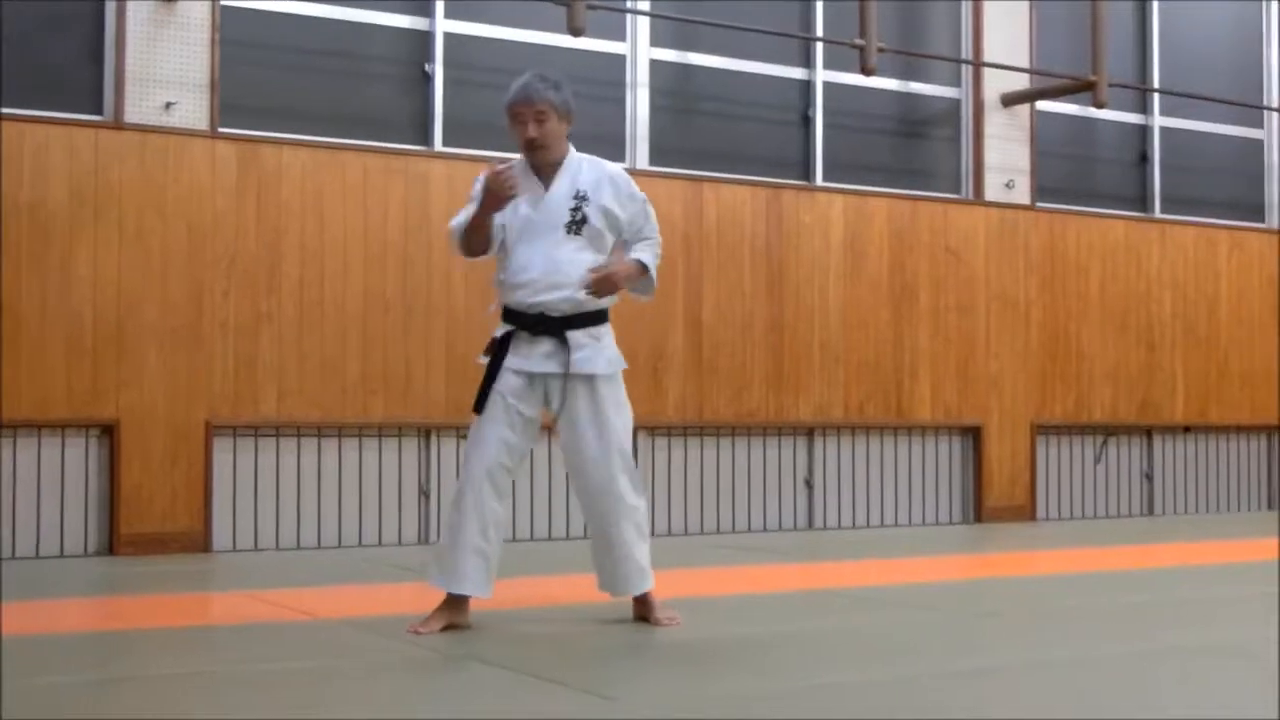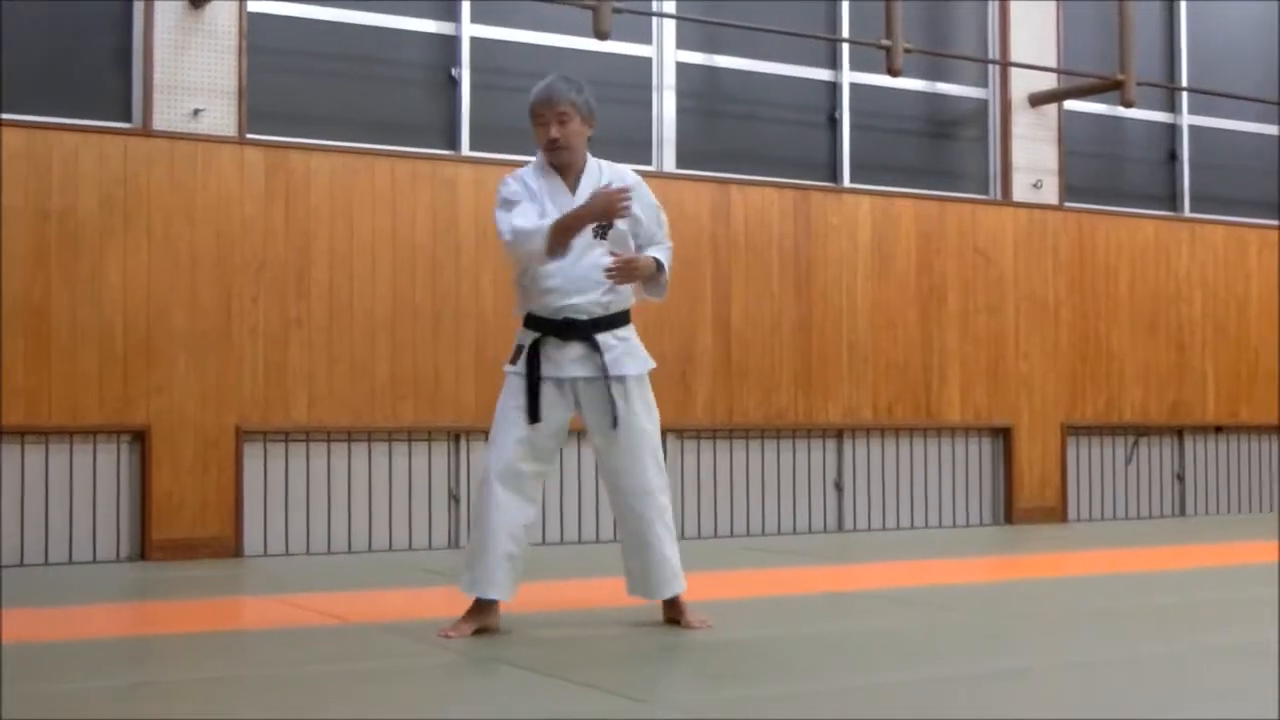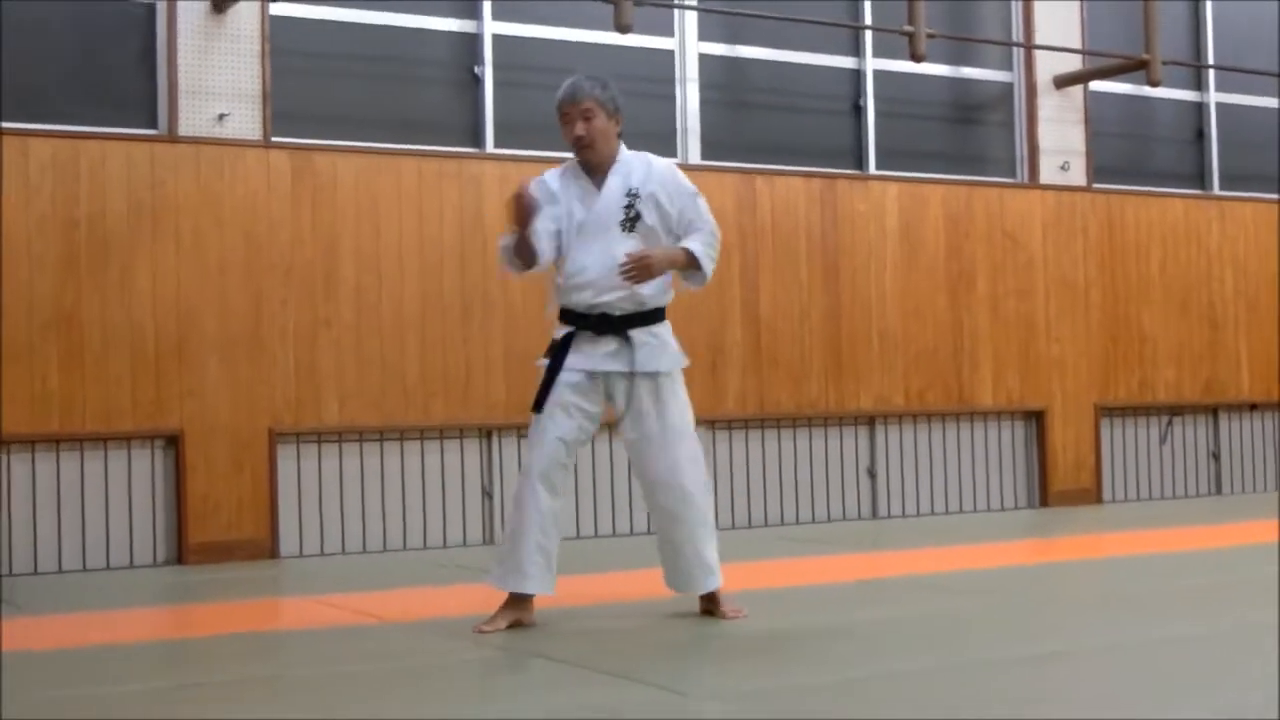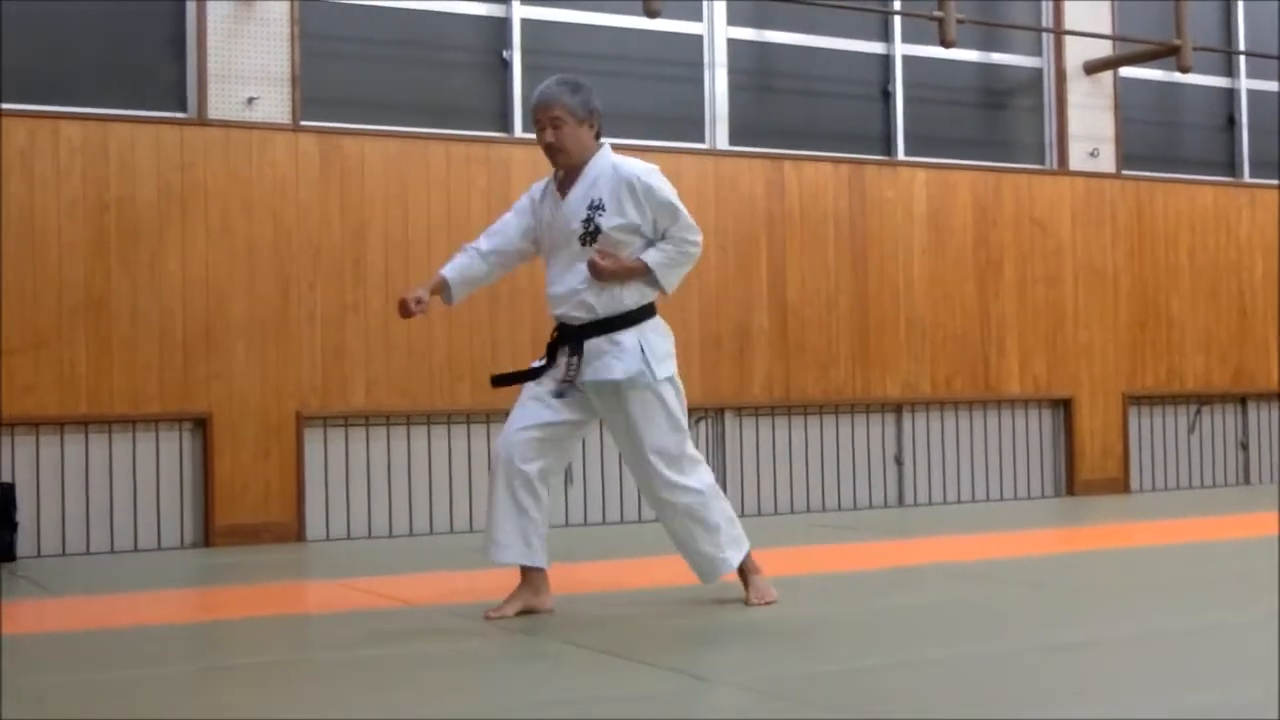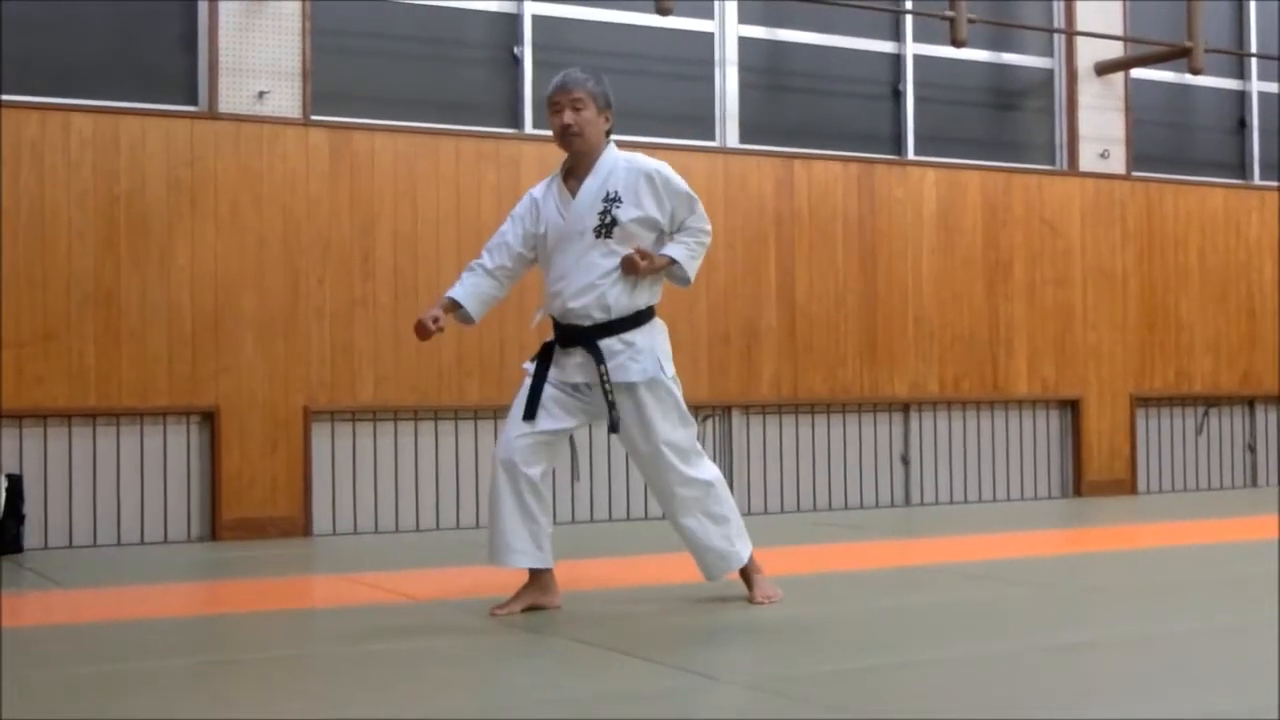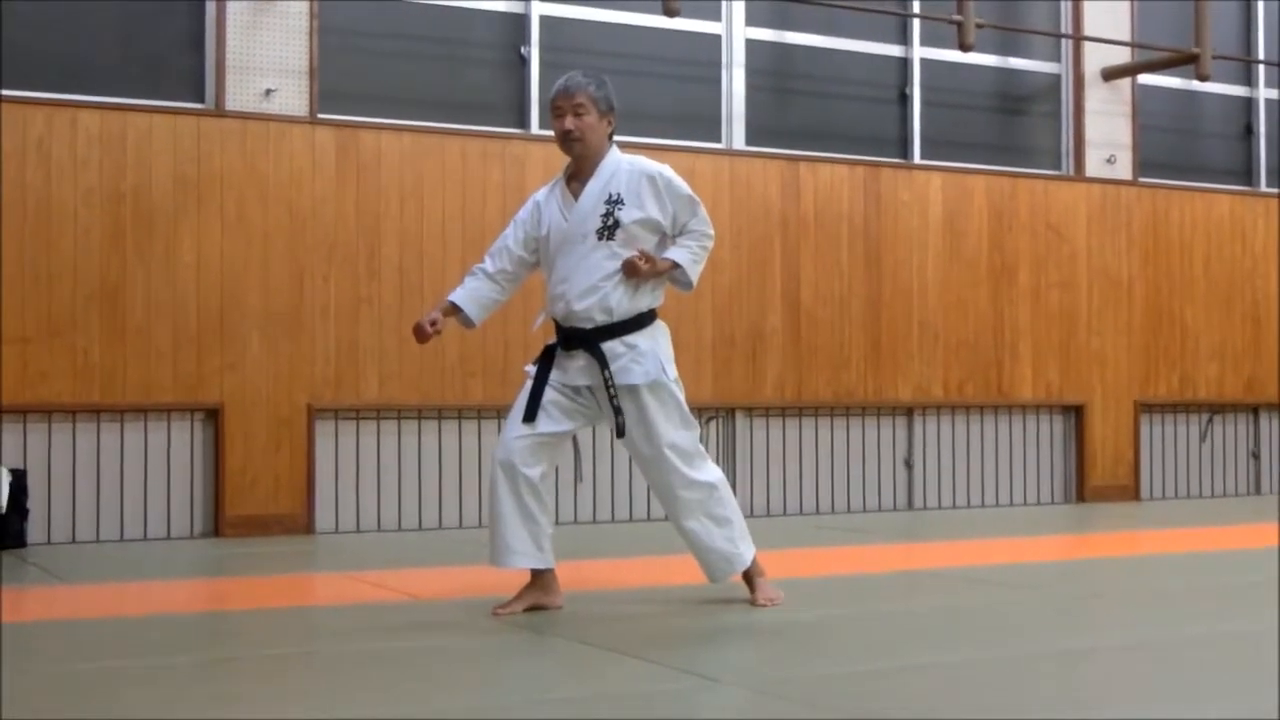
dt=0.7s
person 1, frame 1
left shoulder: (609, 179)
right shoulder: (498, 180)
left elbow: (648, 242)
right elbow: (471, 245)
left wrist: (627, 270)
right wrist: (488, 207)
left hip: (587, 346)
right hip: (518, 347)
left knee: (608, 475)
right knee: (485, 468)
left ankle: (641, 595)
right ankle: (457, 601)
person 1, frame 2
left shoulder: (624, 180)
right shoulder: (520, 186)
left elbow: (658, 244)
right elbow: (526, 245)
left wrist: (646, 266)
right wrist: (583, 214)
left hip: (611, 350)
right hip: (544, 352)
left knee: (640, 480)
right knee: (507, 472)
left ankle: (671, 599)
right ankle: (486, 603)
person 1, frame 3
left shoulder: (659, 175)
right shoulder: (551, 186)
left elbow: (706, 235)
right elbow: (527, 259)
left wrist: (671, 257)
right wrist: (522, 228)
left hip: (645, 344)
right hip: (577, 346)
left knee: (674, 471)
right knee: (542, 467)
left ankle: (707, 589)
right ankle: (519, 598)
person 1, frame 4
left shoulder: (633, 178)
right shoulder: (543, 198)
left elbow: (685, 241)
right elbow: (490, 250)
left wrist: (629, 270)
right wrist: (431, 290)
left hip: (631, 350)
right hip: (570, 354)
left knee: (669, 467)
right knee: (517, 454)
left ankle: (744, 567)
right ankle: (534, 584)
person 1, frame 5
left shoulder: (646, 174)
right shoulder: (540, 199)
left elbow: (697, 228)
right elbow: (496, 264)
left wrist: (663, 261)
right wrist: (444, 308)
left hip: (633, 348)
right hip: (565, 354)
left knee: (678, 463)
right knee: (517, 454)
left ankle: (748, 568)
right ankle: (540, 582)
person 1, frame 6
left shoulder: (649, 178)
right shoulder: (544, 203)
left elbow: (700, 232)
right elbow: (499, 268)
left wrist: (665, 266)
right wrist: (445, 312)
left hip: (635, 351)
right hip: (568, 357)
left knee: (681, 464)
right knee: (516, 455)
left ankle: (751, 568)
right ankle: (542, 580)
